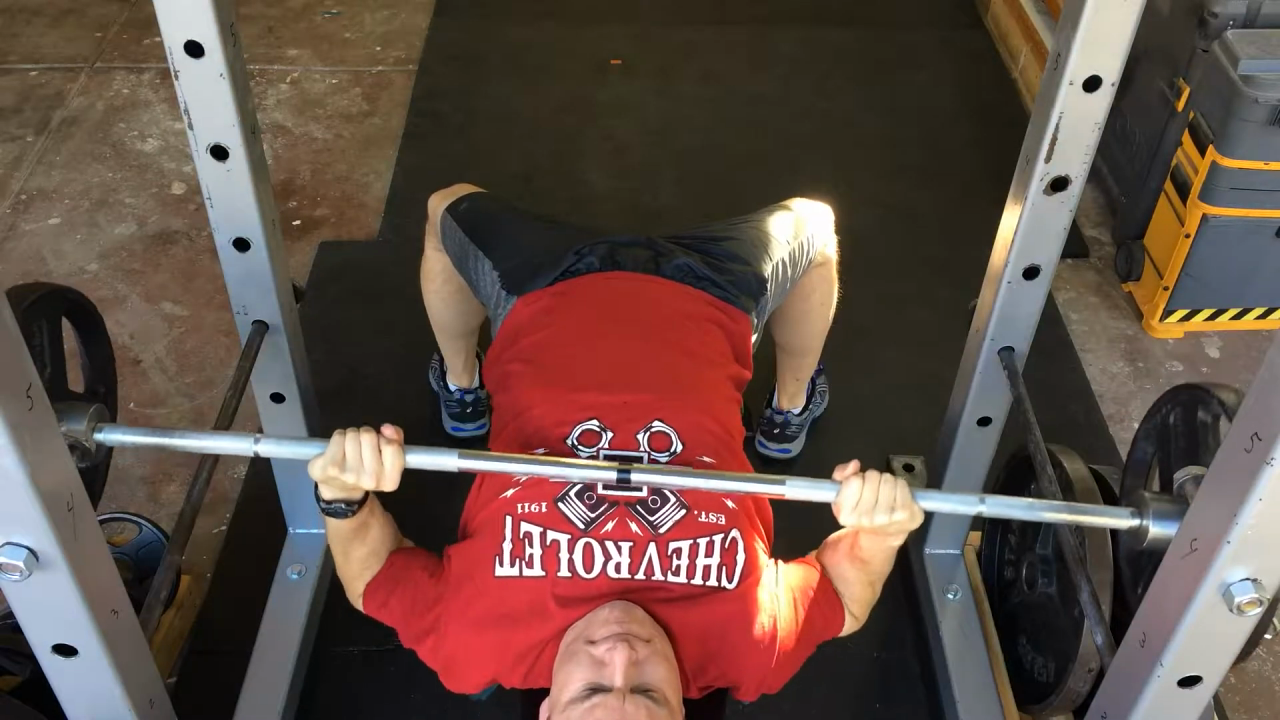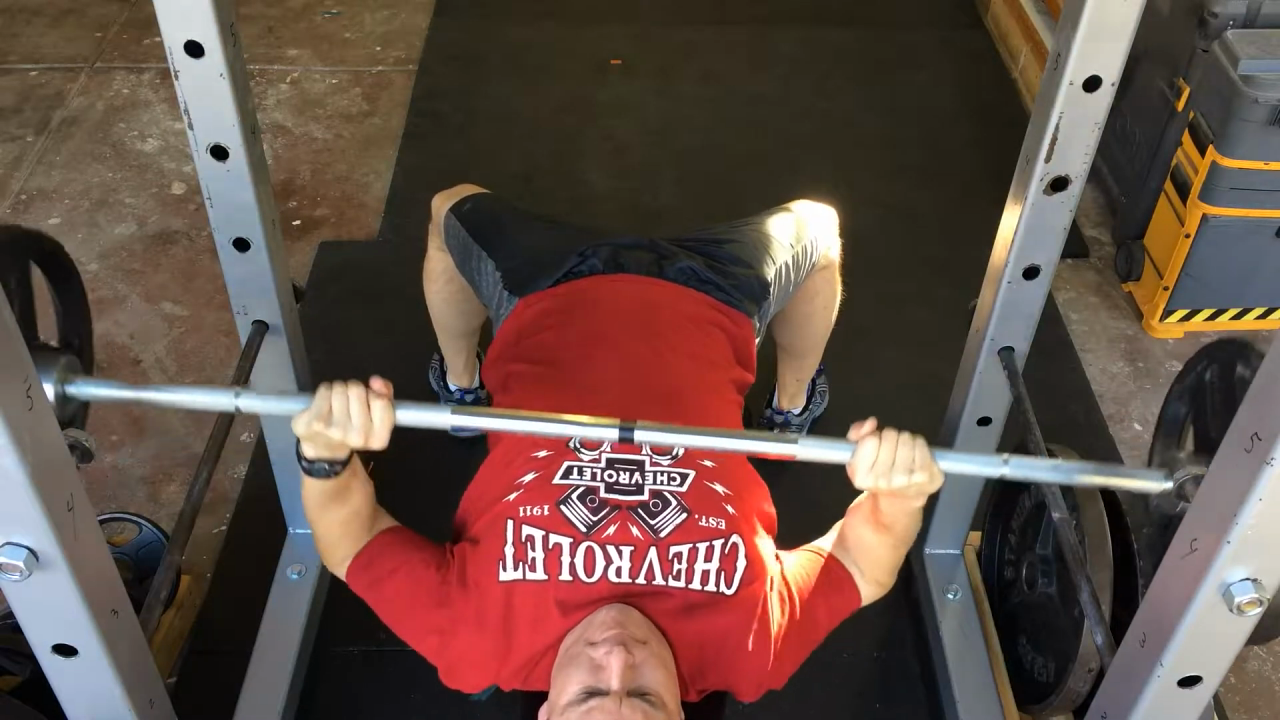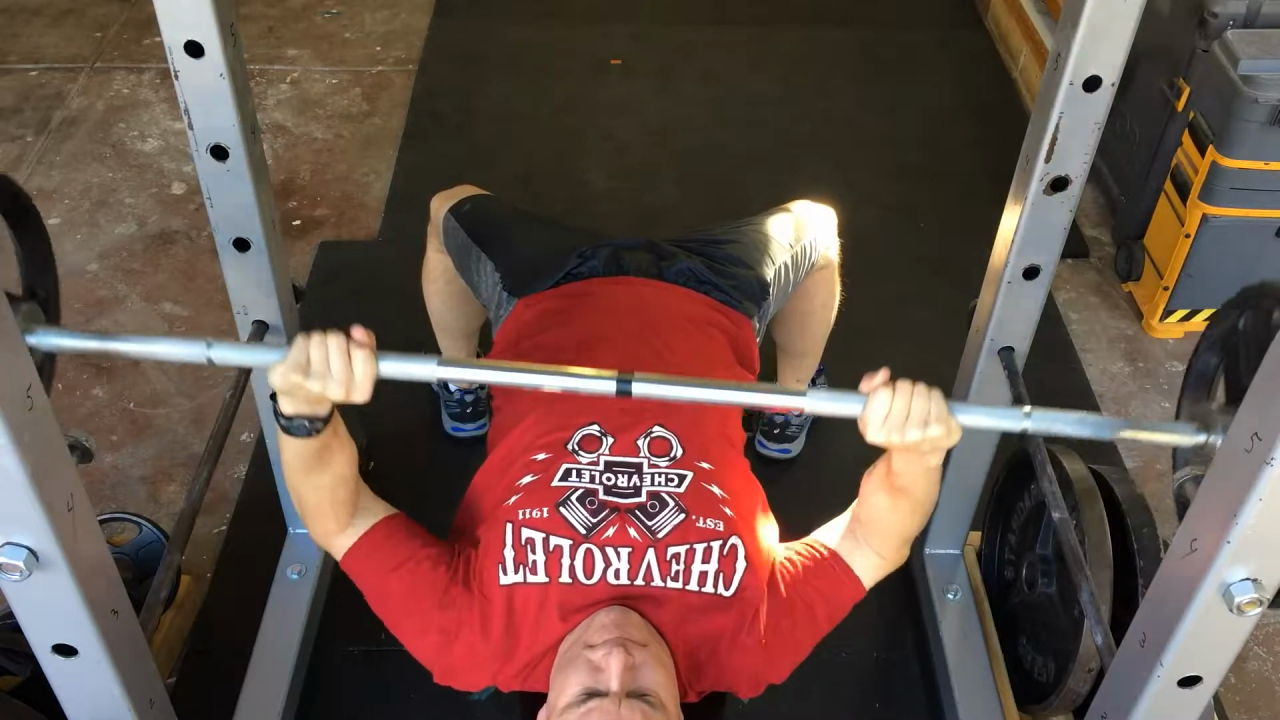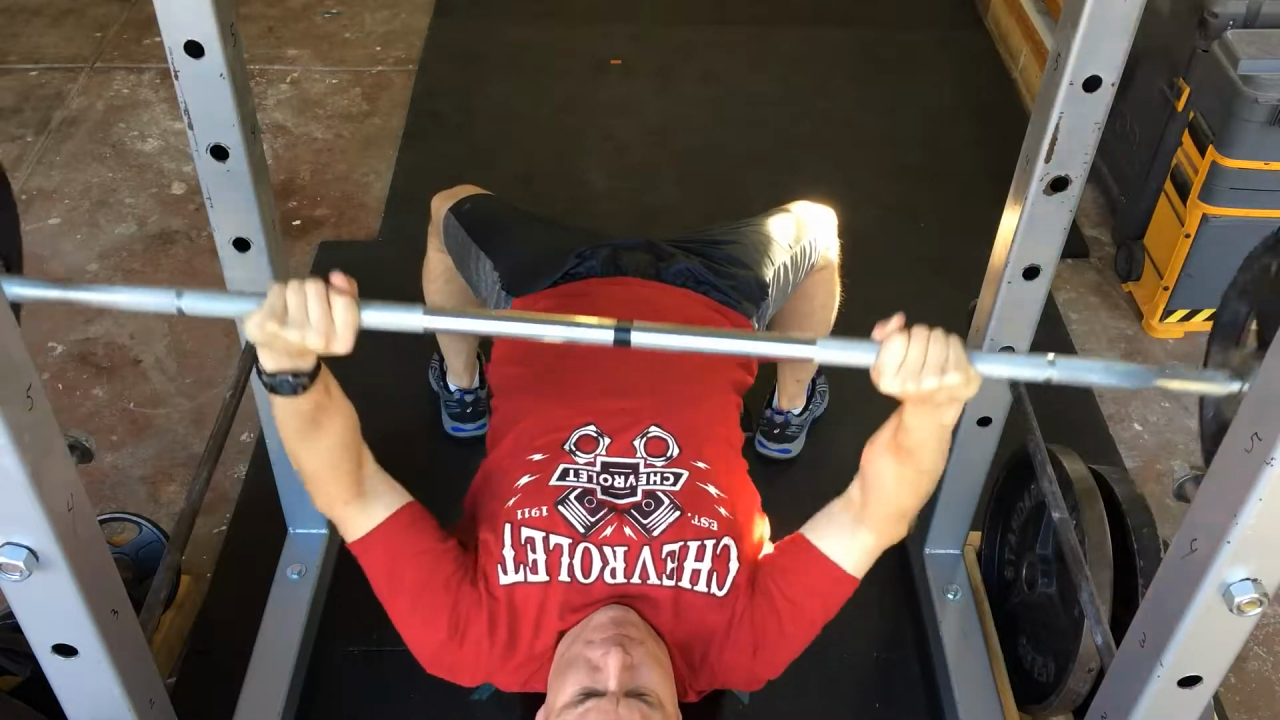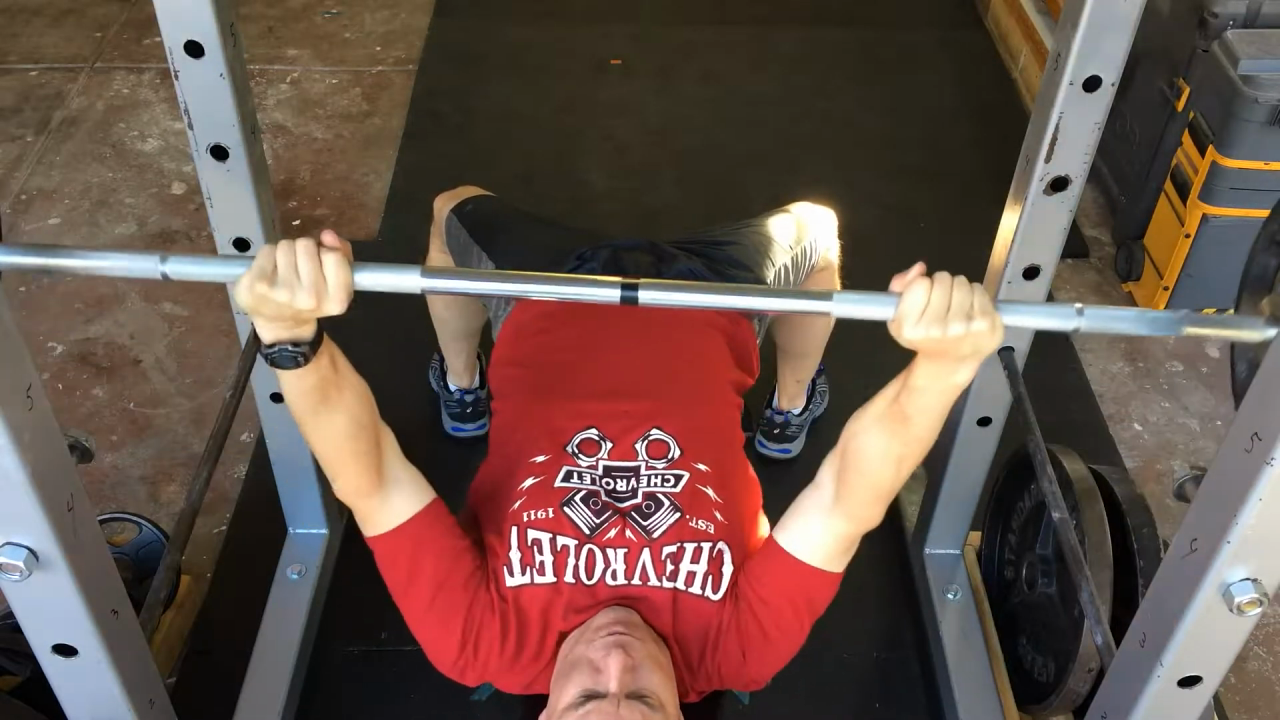
dt=0.2s
person 1, frame 1
left shoulder: (475, 637)
right shoulder: (744, 645)
left elbow: (372, 580)
right elbow: (848, 595)
left wrist: (343, 496)
right wrist: (878, 531)
left knee: (451, 208)
right knee: (808, 222)
person 1, frame 2
left shoulder: (478, 640)
right shoulder: (744, 647)
left elbow: (350, 541)
right elbow: (865, 565)
left wrist: (325, 455)
right wrist: (897, 492)
left knee: (455, 208)
right knee: (812, 223)
person 1, frame 3
left shoulder: (473, 641)
right shoulder: (745, 643)
left elbow: (340, 517)
right elbow: (876, 538)
left wrist: (305, 409)
right wrist: (918, 449)
left knee: (456, 208)
right knee: (811, 224)
person 1, frame 4
left shoulder: (472, 641)
right shoulder: (739, 642)
left elbow: (350, 491)
right elbow: (873, 516)
left wrist: (291, 365)
right wrist: (934, 404)
left knee: (455, 207)
right knee: (812, 223)
person 1, frame 5
left shoulder: (482, 644)
right shoulder: (738, 648)
left elbow: (372, 482)
right elbow: (850, 500)
left wrist: (290, 333)
right wrist: (945, 358)
left knee: (457, 208)
right knee: (812, 225)
